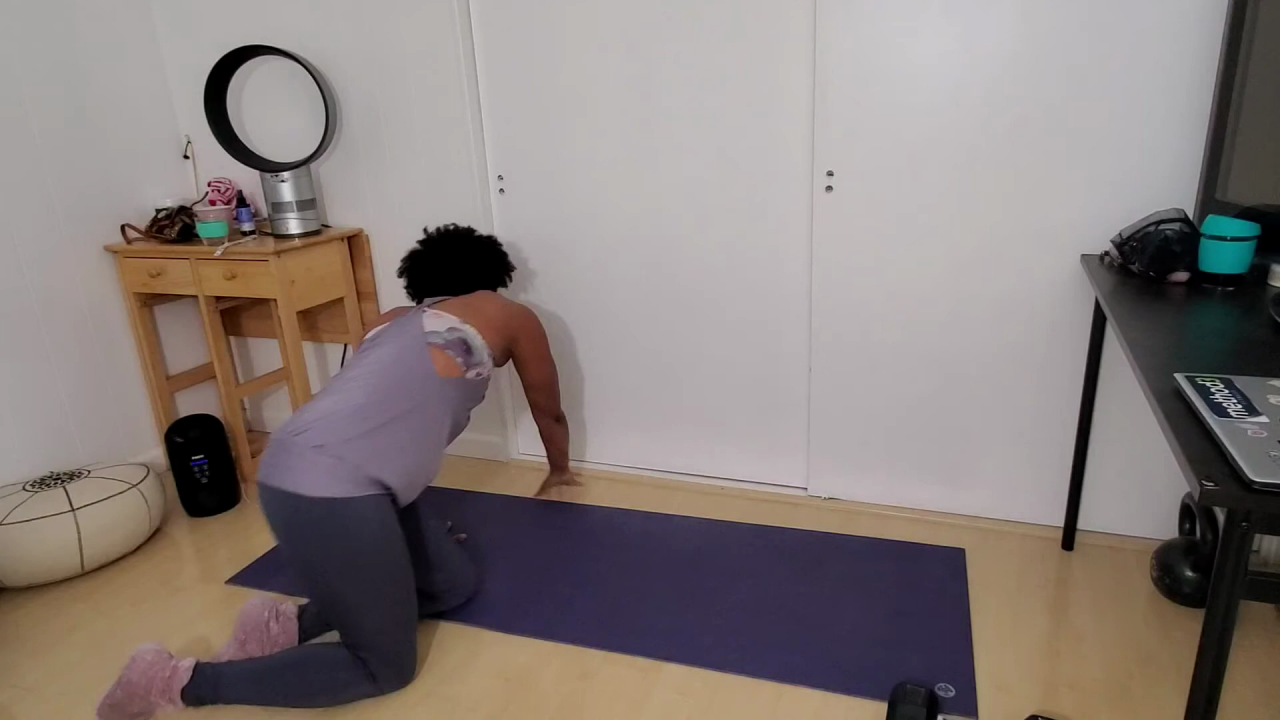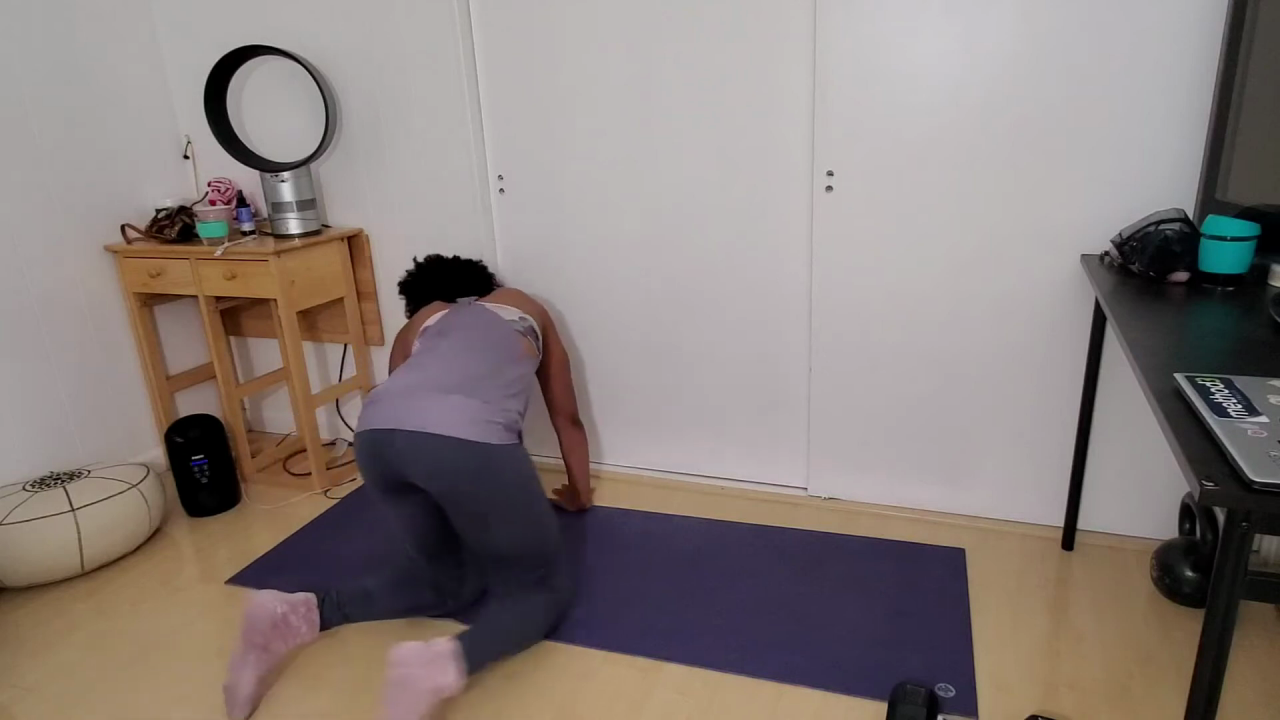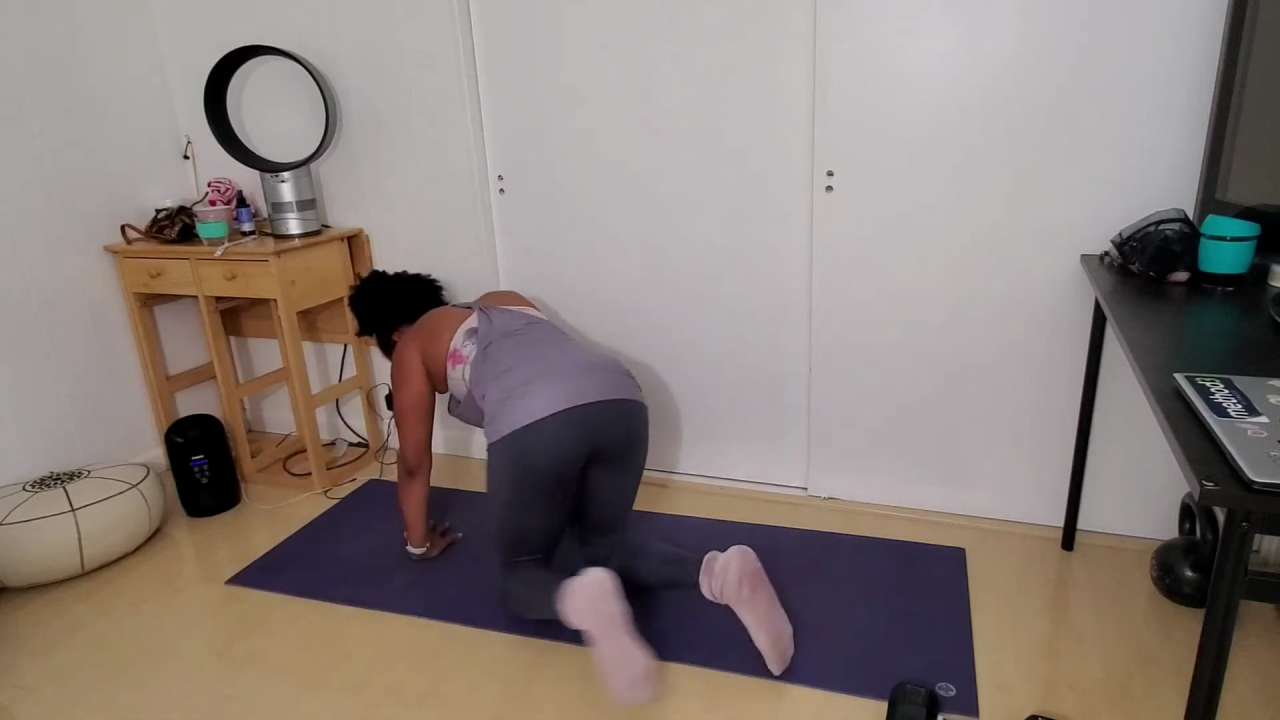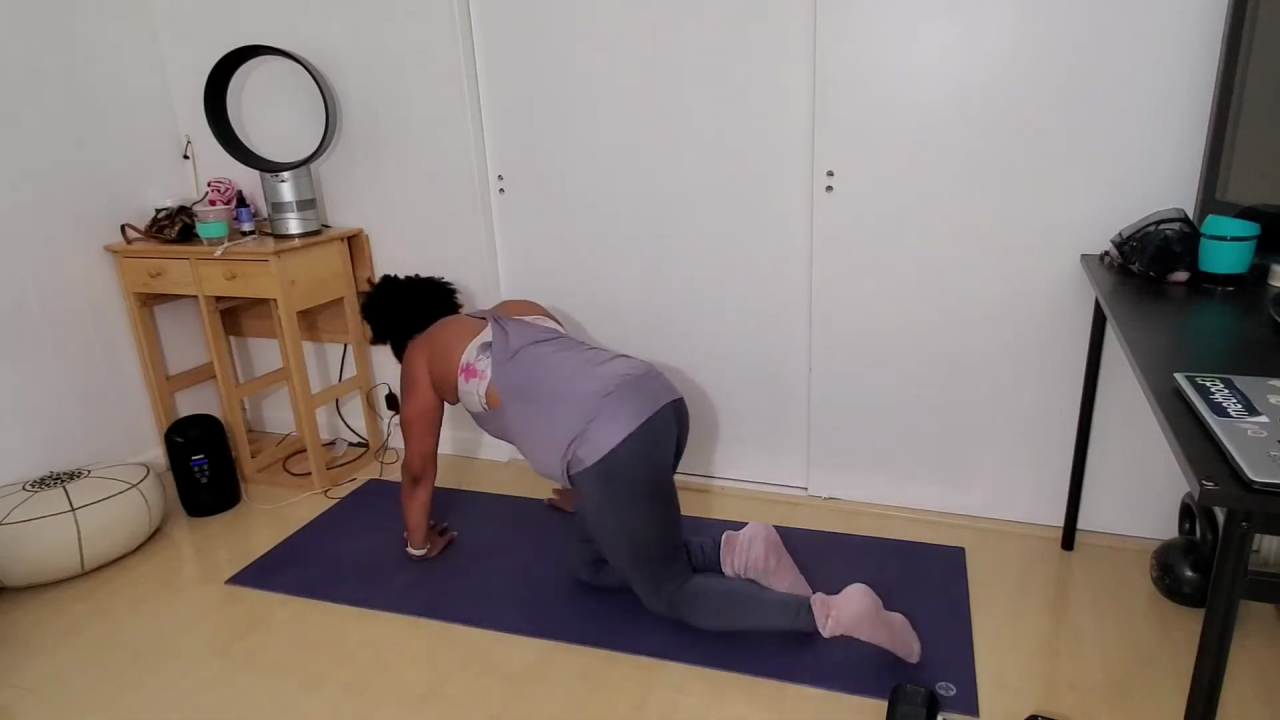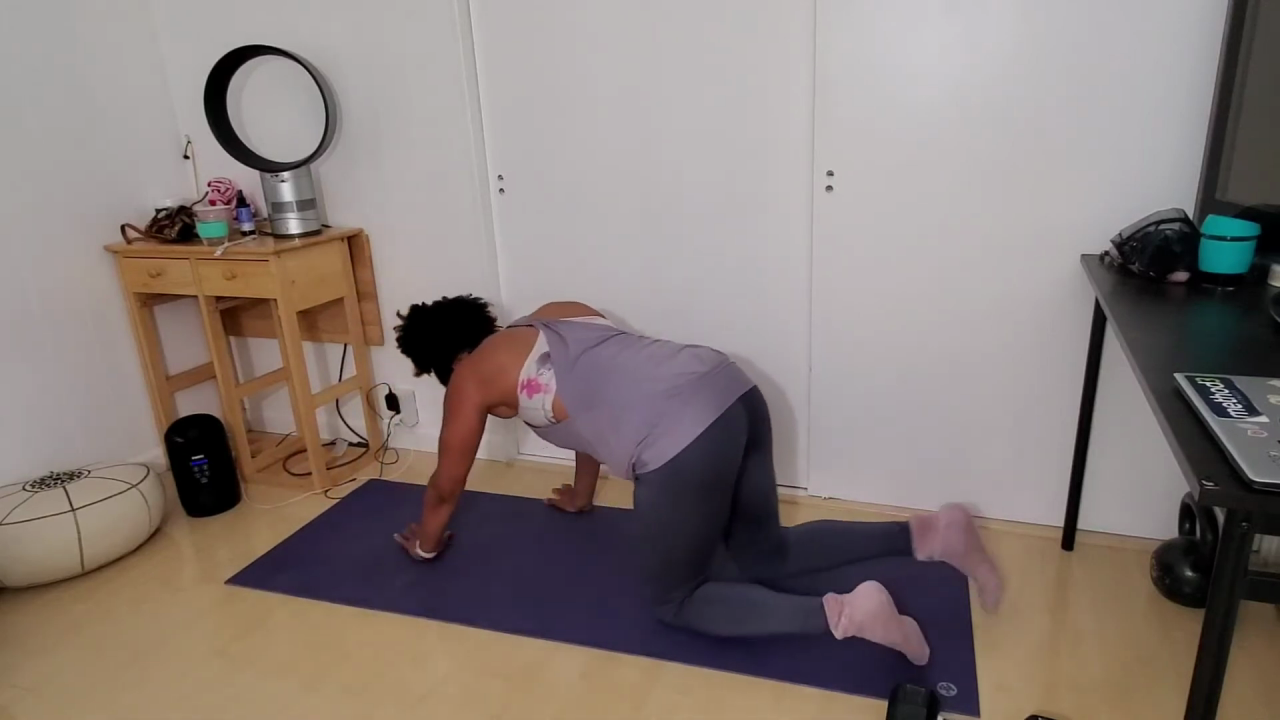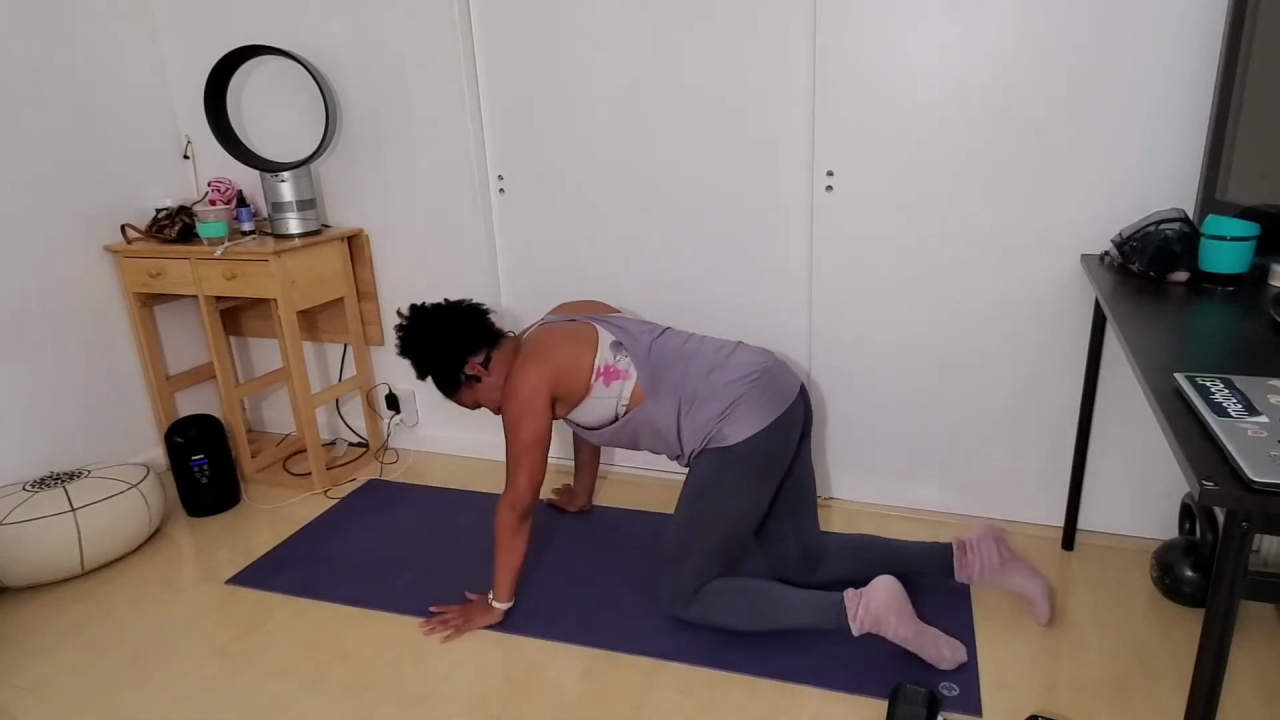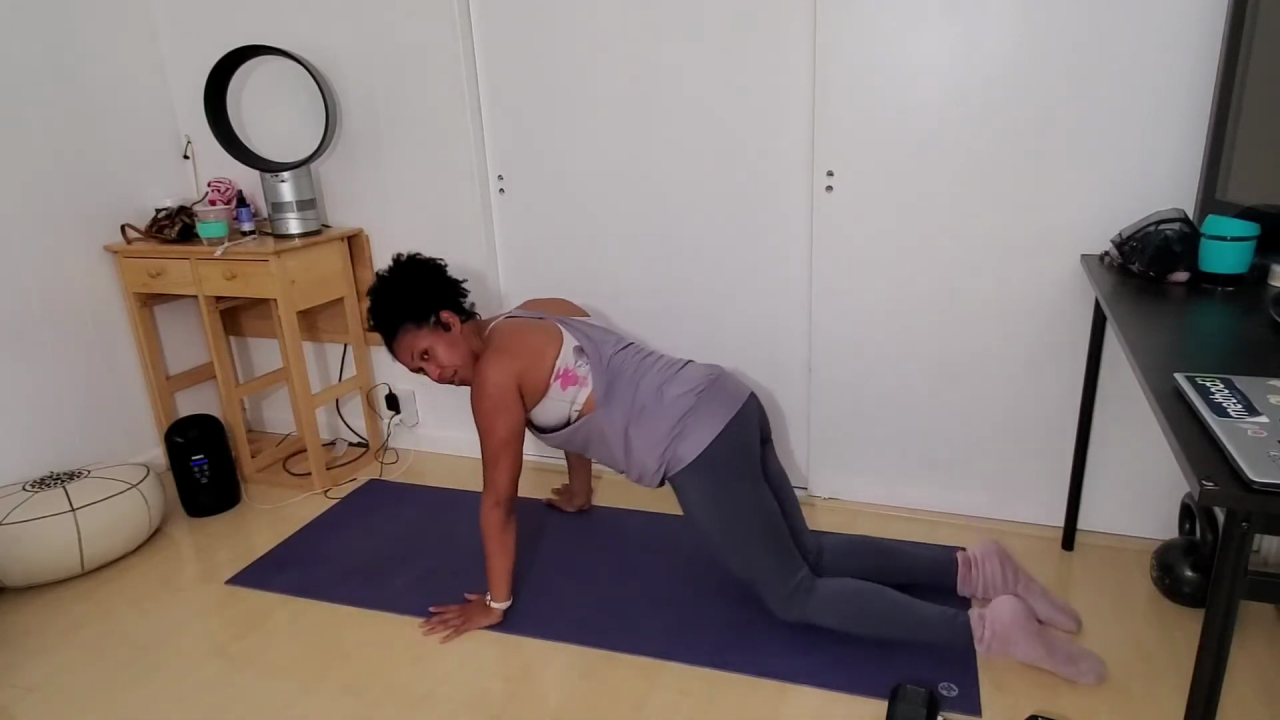
dt=0.5s
person 1, frame 1
left shoulder: (392, 320)
right shoulder: (508, 315)
right elbow: (549, 412)
left wrist: (420, 533)
right wrist: (560, 470)
left hip: (293, 466)
right hip: (332, 493)
left knee: (454, 584)
right knee: (384, 667)
left ankle: (288, 621)
person 1, frame 2
left shoulder: (415, 325)
right shoulder: (527, 309)
right elbow: (567, 417)
left wrist: (416, 522)
right wrist: (579, 493)
left hip: (378, 432)
right hip: (469, 439)
left knee: (449, 580)
right knee: (540, 588)
left ankle: (299, 613)
right ankle: (441, 666)
person 1, frame 3
left shoulder: (412, 347)
right shoulder: (505, 302)
left elbow: (414, 463)
left wrist: (420, 540)
right wrist: (580, 495)
left hip: (535, 426)
right hip: (618, 398)
left knee: (521, 576)
right knee: (603, 544)
left ankle: (582, 598)
right ankle: (720, 571)
person 1, frame 4
left shoulder: (422, 354)
right shoulder: (519, 308)
left elbow: (417, 470)
left wrist: (419, 542)
right wrist: (578, 491)
left hip: (613, 443)
right hip: (658, 399)
left knee: (670, 594)
right knee: (596, 564)
left ankle: (831, 611)
right ankle: (737, 551)
person 1, frame 5
left shoulder: (472, 377)
right shoulder: (557, 316)
left elbow: (447, 486)
left wrist: (427, 544)
right wrist: (581, 495)
left hip: (683, 442)
right hip: (732, 393)
left knee: (676, 600)
right knee: (767, 556)
left ankle: (841, 612)
right ankle: (932, 531)
person 1, frame 6
left shoulder: (524, 376)
right shoulder: (564, 323)
left elbow: (517, 504)
left wrist: (496, 603)
right wrist: (580, 494)
left hip: (744, 425)
right hip: (775, 392)
left knee: (685, 595)
right knee: (799, 562)
left ankle: (863, 608)
right ankle: (971, 555)
person 1, frame 7
left shoulder: (493, 371)
right shoulder: (540, 312)
left elbow: (498, 500)
left wrist: (494, 603)
right wrist: (579, 491)
left hip: (696, 446)
right hip: (726, 408)
left knee: (795, 595)
right knee: (808, 556)
left ankle: (988, 629)
right ankle: (975, 568)
